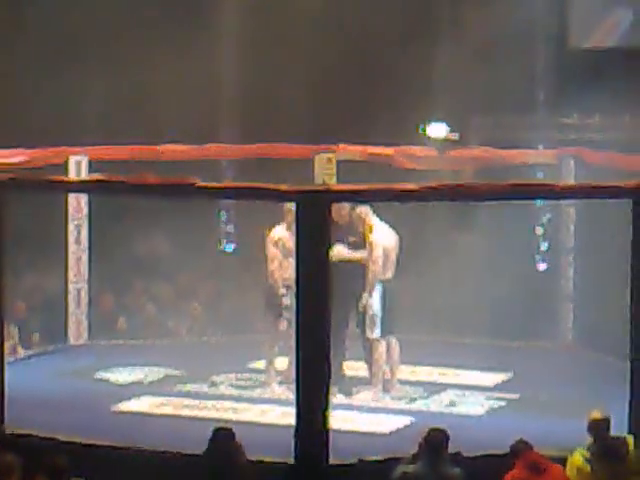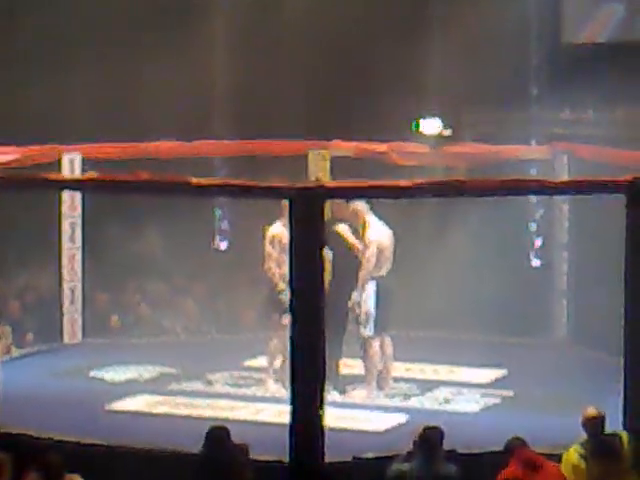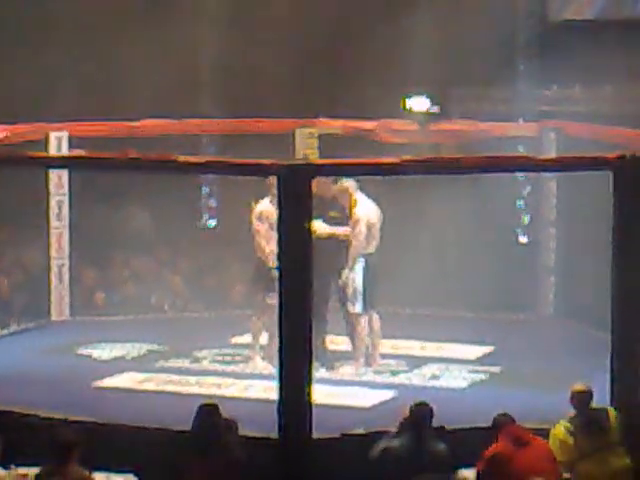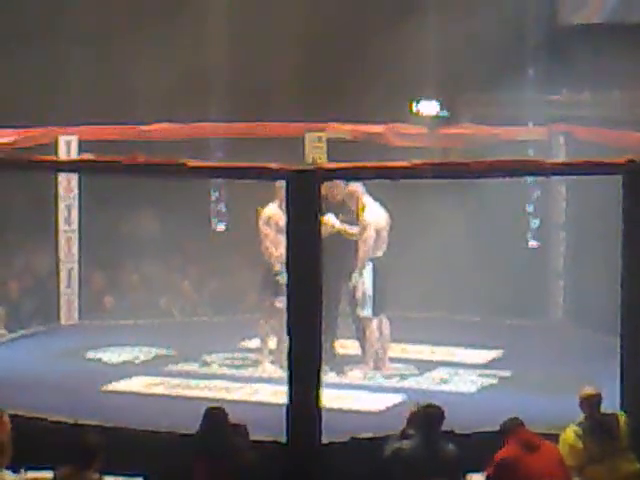
dt=0.7s
person 1, frame 1
left shoulder: (359, 227)
right shoulder: (329, 228)
right elbow: (326, 254)
left wrist: (349, 254)
right wrist: (330, 254)
left hip: (360, 287)
right hip: (337, 287)
right knee: (337, 331)
right ankle: (338, 376)
person 1, frame 2
right shoulder: (328, 226)
left wrist: (349, 237)
left hip: (357, 286)
right hip: (337, 286)
right knee: (334, 329)
right ankle: (332, 374)
person 1, frame 3
left shoulder: (343, 202)
right shoulder: (312, 202)
left elbow: (353, 230)
left wrist: (329, 230)
right wrist: (312, 230)
left hip: (342, 263)
right hip: (319, 263)
right knee: (318, 306)
right ankle: (319, 351)
person 1, frame 4
right shoulder: (321, 204)
right elbow: (320, 232)
left wrist: (339, 226)
right wrist: (324, 230)
left hip: (353, 265)
right hip: (329, 266)
right knee: (329, 310)
right ankle: (329, 355)
person 2, frame 1
left shoulder: (376, 236)
right shoulder: (391, 233)
left elbow: (375, 268)
left wrist: (366, 294)
left hip: (379, 287)
right hip: (390, 286)
left knee: (376, 338)
right knee: (389, 336)
left ankle: (376, 386)
right ankle: (392, 382)
person 2, frame 2
left shoulder: (371, 233)
right shoulder: (385, 230)
left elbow: (367, 265)
left wrist: (357, 291)
left hip: (372, 285)
right hip: (384, 283)
left knee: (371, 336)
right knee: (383, 333)
left ankle: (371, 384)
right ankle: (386, 379)
person 2, frame 3
left shoulder: (360, 211)
right shoulder: (373, 207)
left elbow: (357, 243)
left wrist: (347, 268)
left hip: (360, 262)
right hip: (371, 260)
left knee: (358, 312)
right knee: (370, 310)
left ankle: (359, 361)
right ankle: (375, 356)
person 2, frame 4
left shoulder: (368, 215)
right shoulder: (380, 211)
left elbow: (366, 247)
left wrist: (357, 272)
left hip: (369, 266)
right hip: (380, 264)
left knee: (368, 316)
right knee: (380, 314)
left ankle: (369, 364)
right ankle: (383, 360)
person 3, frame 1
left shoulder: (293, 235)
right shoulder: (277, 235)
right elbow: (273, 267)
right wrist: (282, 293)
left hip: (292, 290)
right hip: (280, 291)
left knee: (293, 332)
right knee: (277, 334)
left ankle: (291, 373)
right ankle: (271, 378)
person 3, frame 2
left shoulder: (291, 230)
right shoulder: (276, 232)
right elbow: (270, 264)
right wrist: (281, 289)
right hip: (282, 287)
left knee: (290, 332)
right knee: (280, 332)
left ankle: (283, 373)
right ankle: (270, 375)
person 3, frame 3
left shoulder: (276, 208)
right shoulder: (263, 209)
right elbow: (261, 240)
right wrist: (272, 265)
left hip: (277, 263)
right hip: (268, 264)
left knee: (275, 308)
right knee: (264, 308)
left ankle: (271, 351)
right ankle: (255, 353)
person 3, frame 4
left shoulder: (285, 212)
right shoulder: (270, 213)
right elbow: (268, 245)
right wrist: (278, 270)
left hip: (286, 266)
right hip: (276, 268)
left knee: (283, 312)
right knee: (272, 312)
left ankle: (281, 356)
right ankle: (265, 357)
